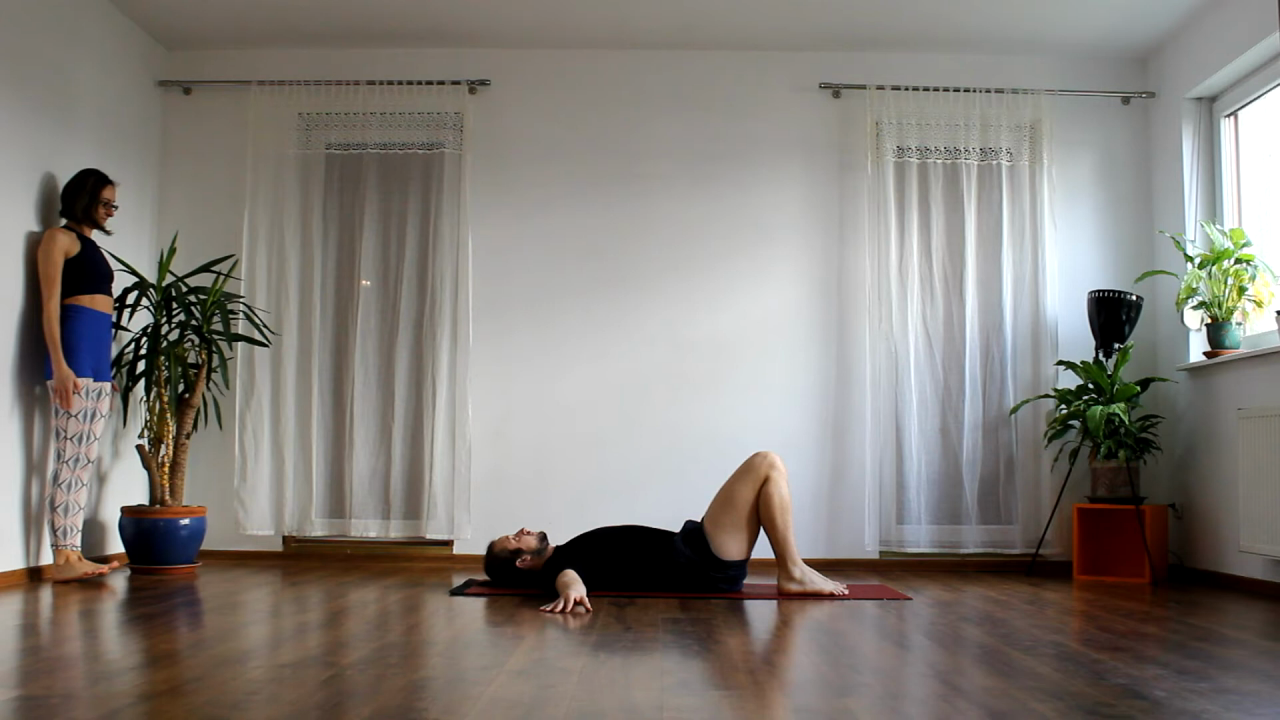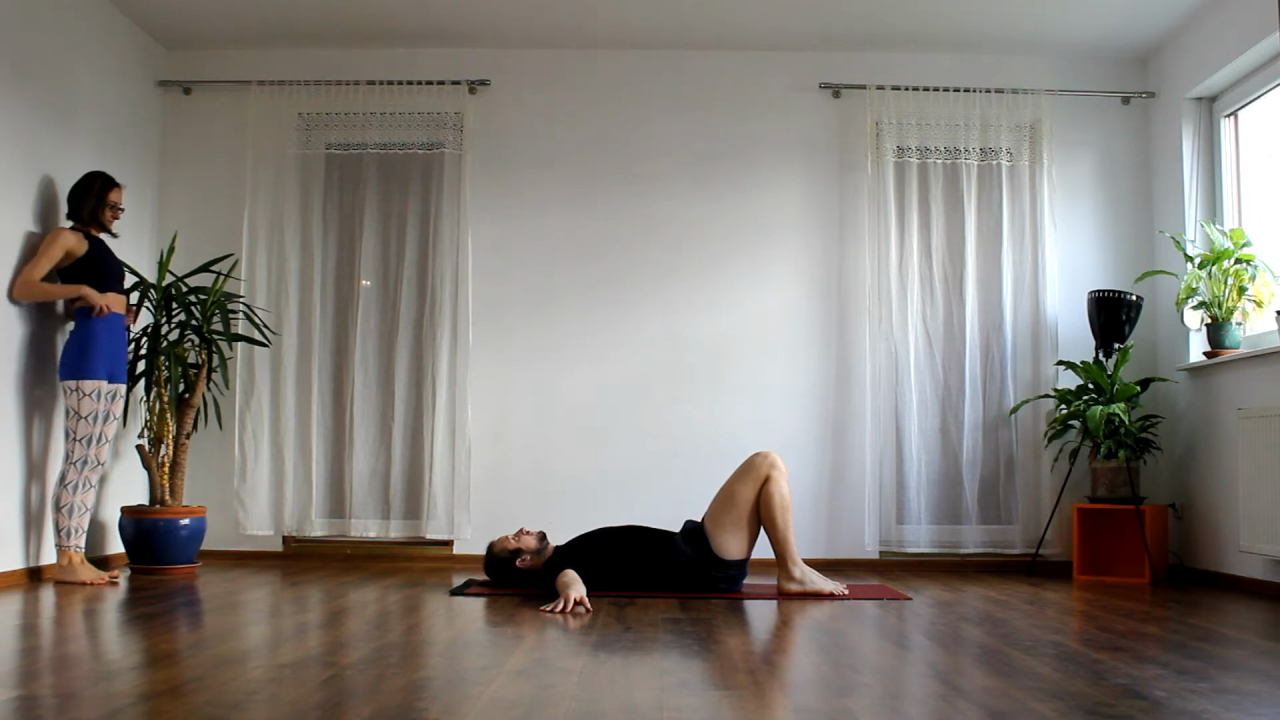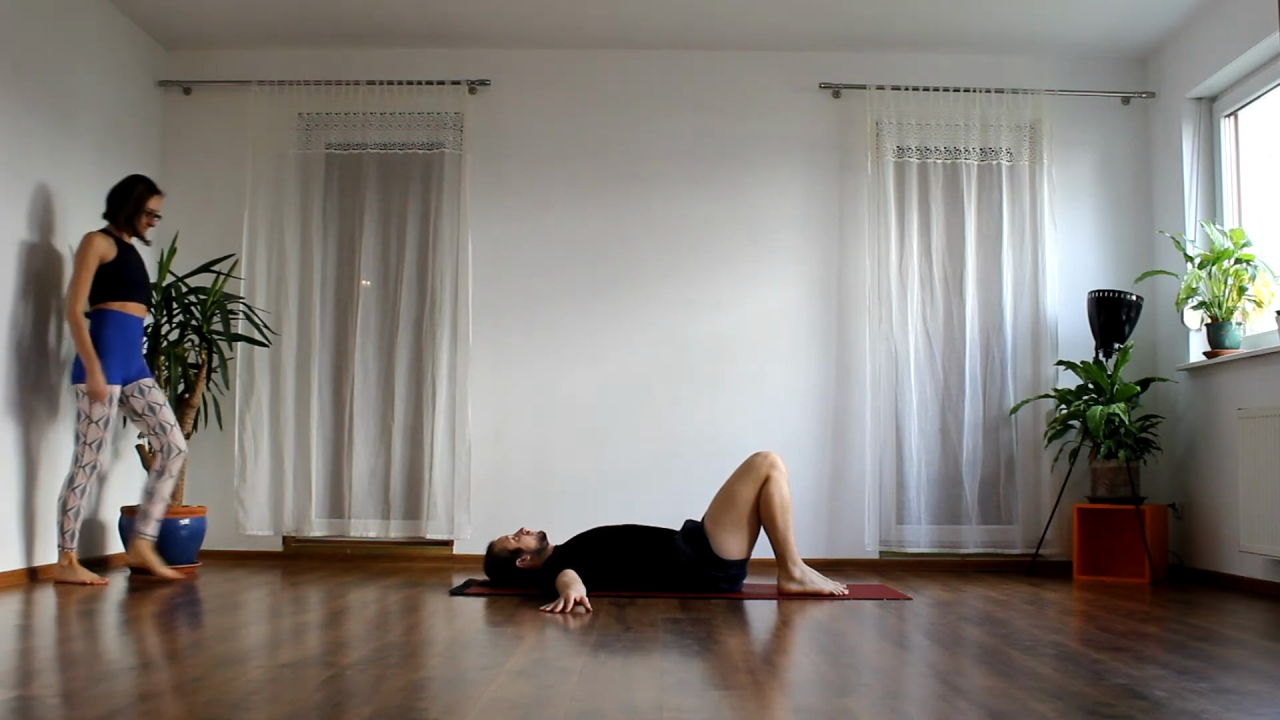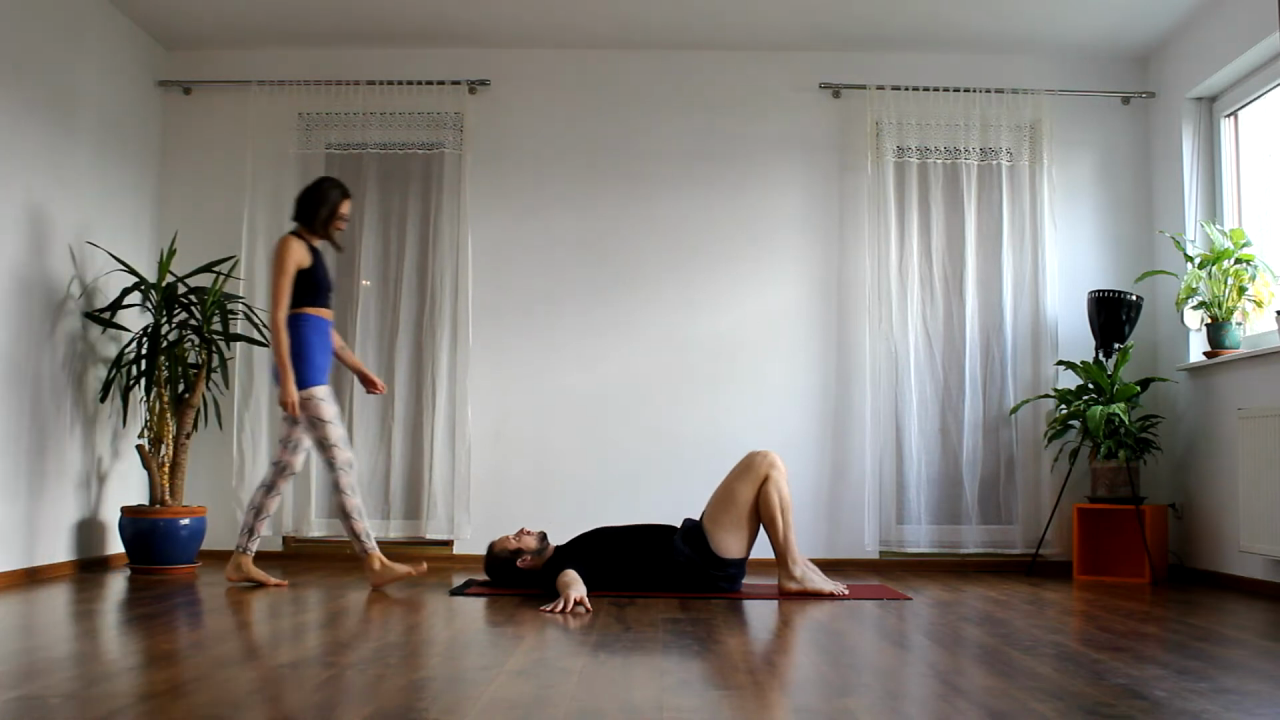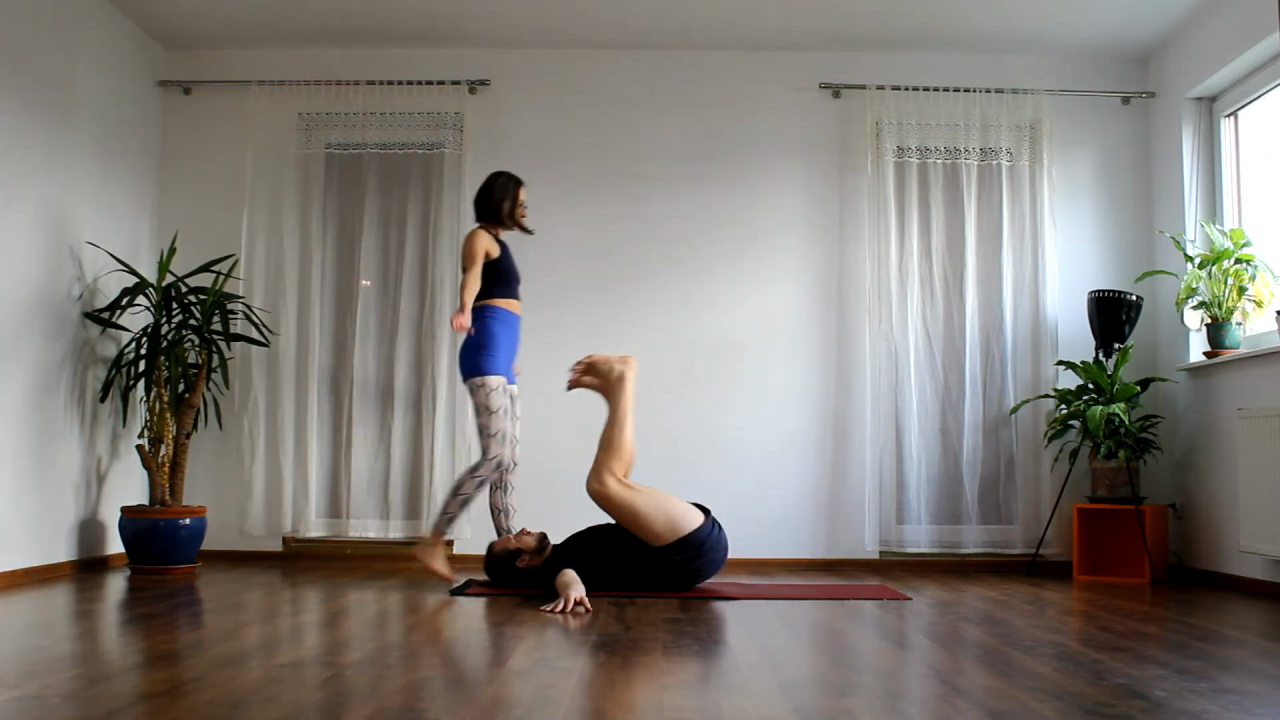
dt=1s
person 1, frame 1
left shoulder: (92, 246)
right shoulder: (59, 238)
right elbow: (50, 306)
left wrist: (107, 374)
right wrist: (59, 365)
left hip: (99, 353)
right hip: (75, 348)
left knee: (84, 462)
right knee: (71, 459)
left ankle: (73, 554)
right ankle: (63, 558)
person 1, frame 2
left shoulder: (99, 246)
right shoulder: (67, 238)
right elbow: (22, 287)
left wrist: (121, 311)
right wrist: (82, 289)
left hip: (115, 355)
right hip: (89, 352)
left knee: (95, 463)
right knee: (79, 459)
left ankle: (77, 556)
right ankle: (64, 560)
person 1, frame 3
left shoulder: (133, 253)
right shoulder: (97, 243)
right elbow: (77, 309)
left wrist: (148, 370)
right wrist: (93, 368)
left hip: (135, 366)
right hip: (105, 361)
left knee: (173, 447)
right knee: (90, 462)
left ankle: (142, 544)
right ankle: (66, 560)
person 1, frame 4
left shoulder: (313, 252)
right shoulder: (291, 246)
right elbow: (278, 318)
left wrist: (361, 369)
right wrist: (287, 379)
left hip: (314, 369)
right hip: (303, 368)
left knee: (285, 468)
right knee: (342, 464)
left ankle: (242, 560)
right ankle: (375, 563)
person 1, frame 5
left shoulder: (497, 244)
right shoulder: (479, 238)
right elbow: (472, 280)
right wrist: (464, 313)
left hip: (500, 362)
right hip: (484, 356)
left knee: (505, 464)
right knee: (492, 459)
right ankle: (433, 543)
person 2, frame 1
left shoulder: (560, 556)
right shoulder: (554, 567)
right elbow: (569, 576)
right wrist: (570, 589)
left hip: (694, 554)
right hip: (703, 566)
left knee: (761, 469)
right knee: (766, 464)
left ankle: (793, 571)
right ankle: (793, 574)
person 2, frame 2
left shoulder: (559, 557)
right shoulder: (555, 568)
right elbow: (569, 576)
right wrist: (571, 590)
left hip: (694, 556)
right hip: (704, 566)
left knee: (762, 469)
right knee: (767, 464)
left ankle: (793, 570)
right ankle: (793, 573)
person 2, frame 3
left shoulder: (559, 556)
right shoulder: (555, 568)
right elbow: (568, 576)
right wrist: (571, 589)
left hip: (694, 556)
right hip: (704, 566)
left knee: (762, 469)
right knee: (767, 464)
left ankle: (793, 570)
right ankle: (792, 573)
person 2, frame 4
left shoulder: (560, 556)
right shoulder: (555, 567)
right elbow: (569, 576)
right wrist: (571, 588)
left hip: (695, 556)
right hip: (704, 565)
right knee: (765, 463)
left ankle: (794, 565)
right ankle: (791, 569)
person 2, frame 5
left shoulder: (560, 555)
right shoulder: (554, 567)
right elbow: (566, 576)
right wrist: (570, 589)
right knee: (603, 481)
right ankle: (622, 380)
